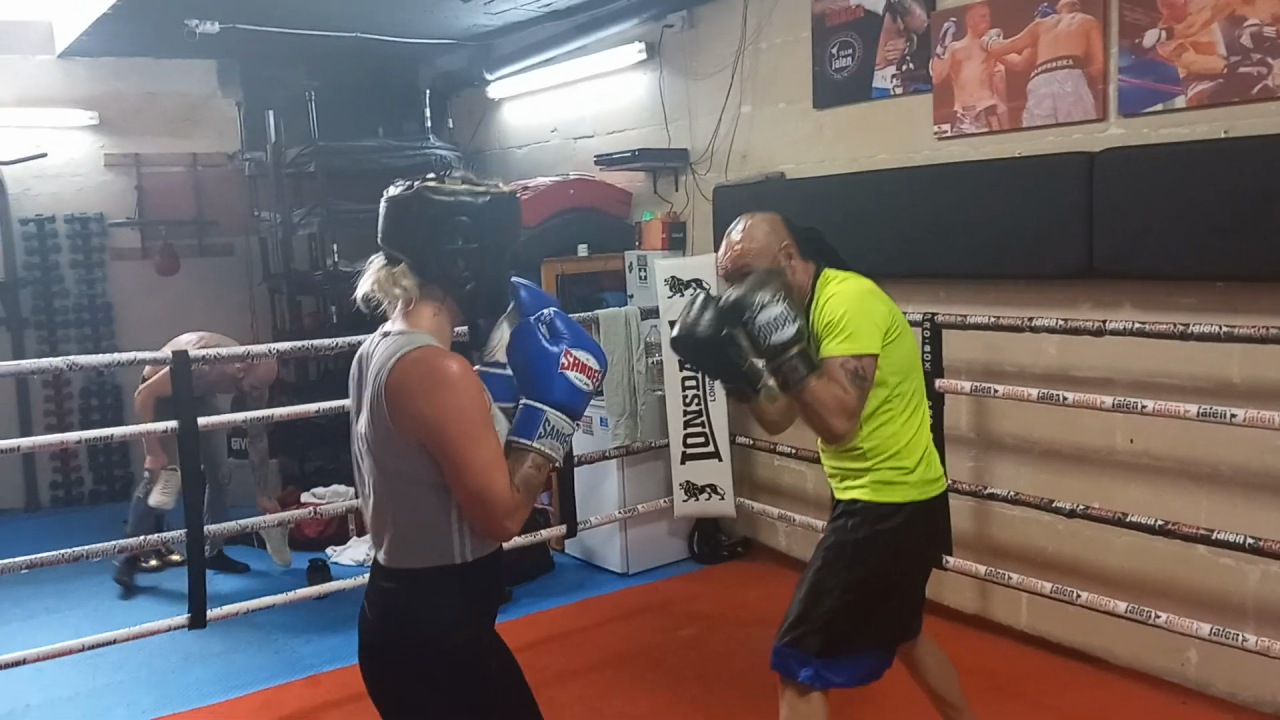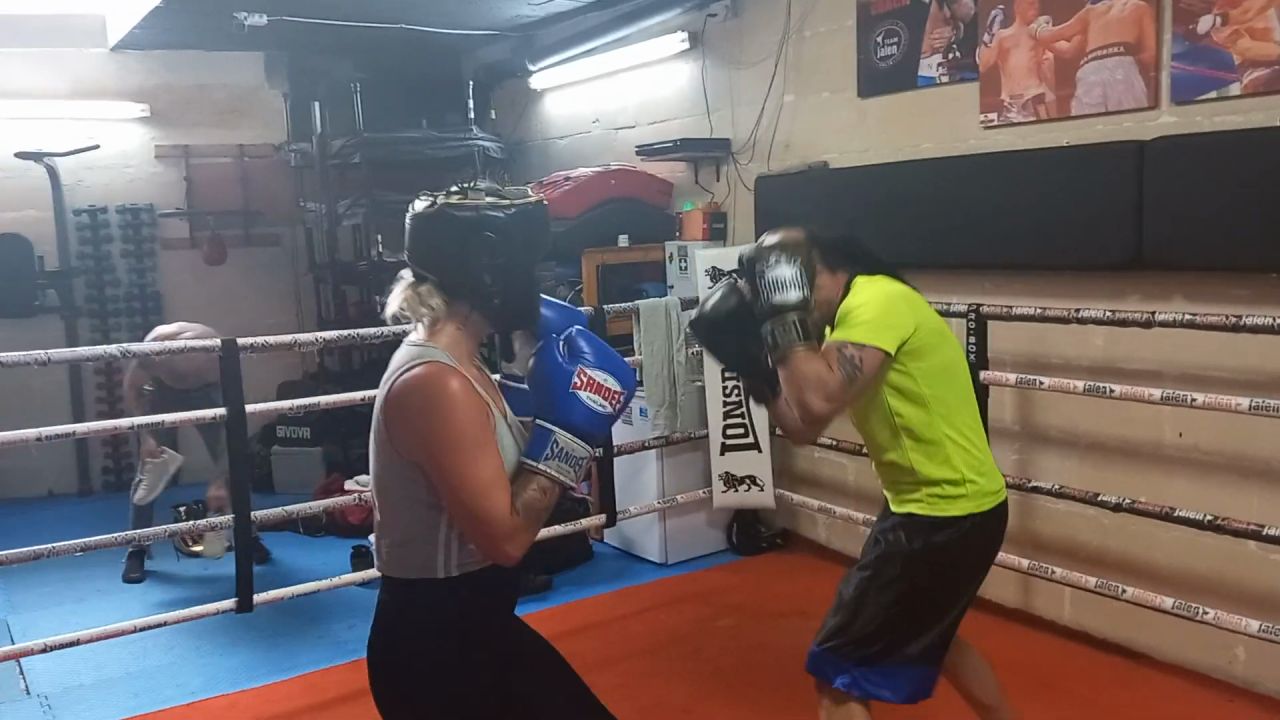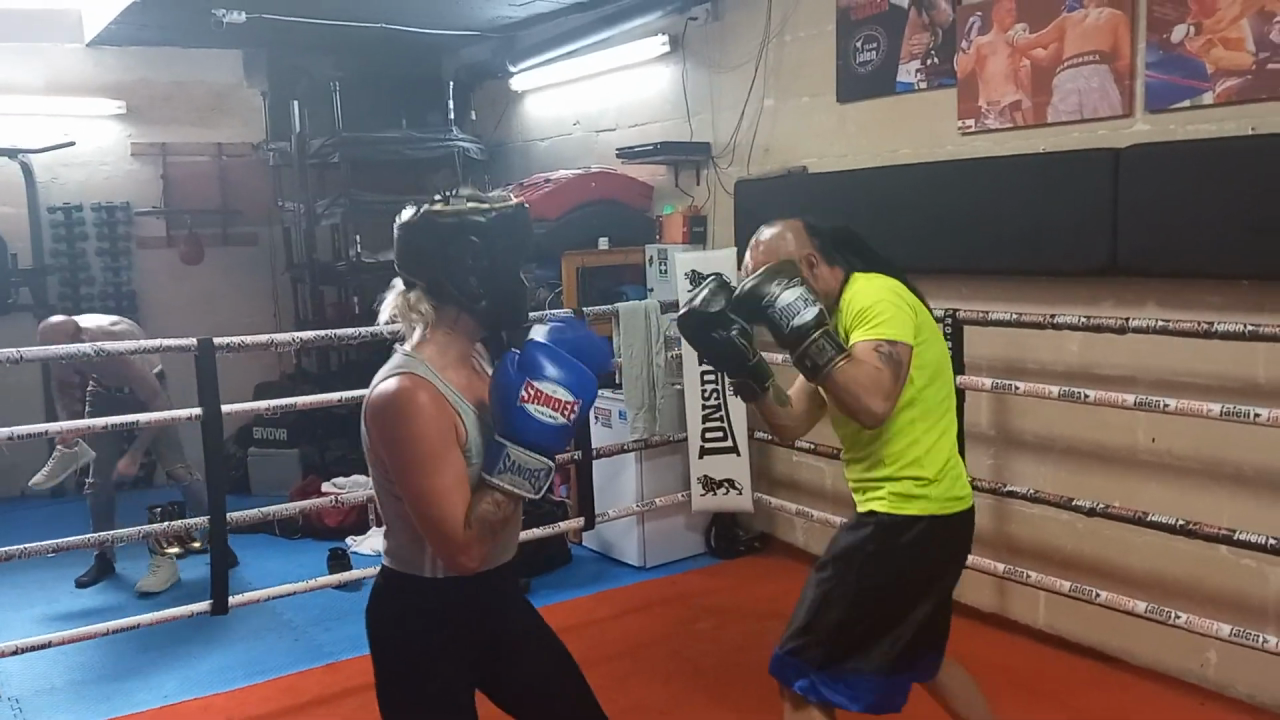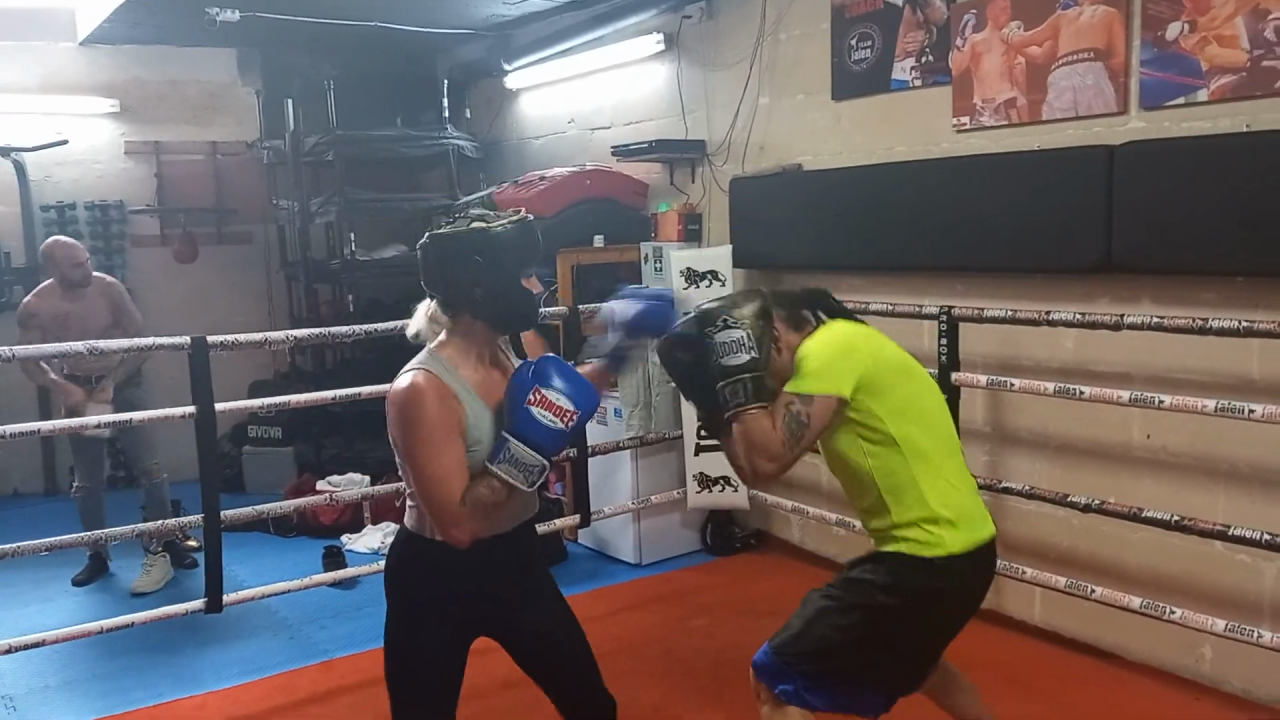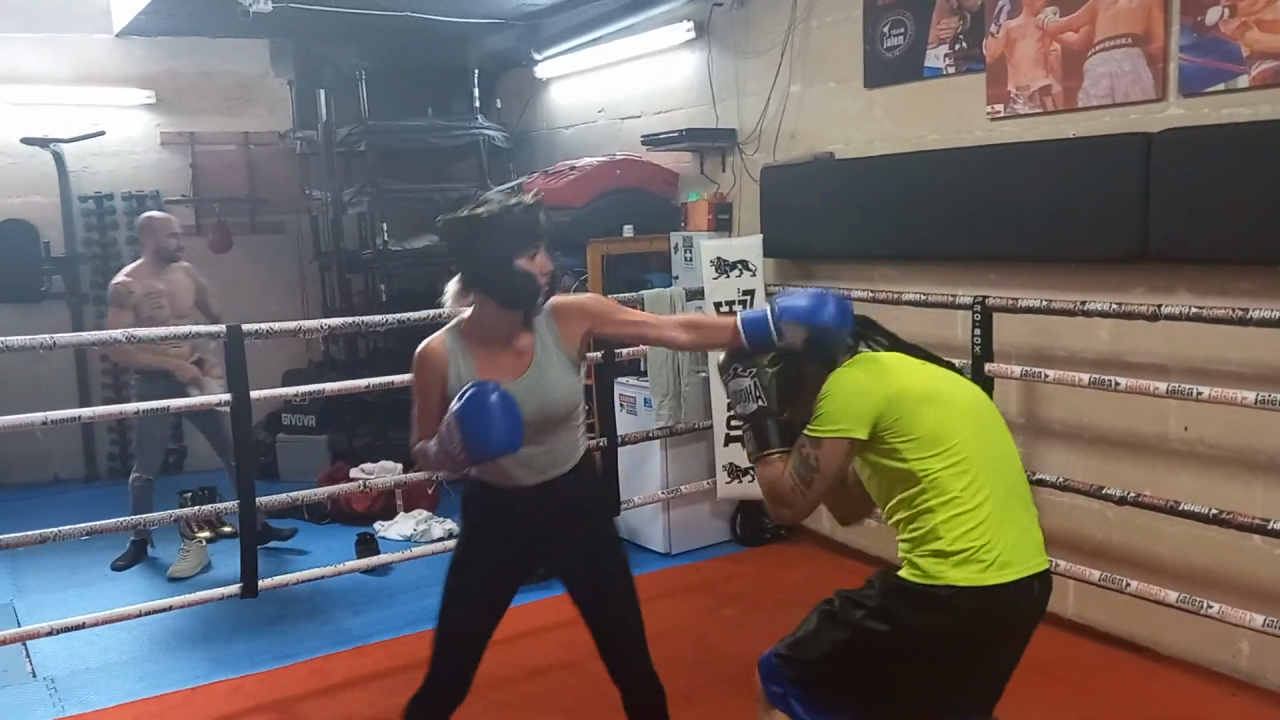
dt=0.5s
person 1, frame 1
left shoulder: (382, 349)
right shoulder: (435, 369)
right elbow: (503, 514)
left wrist: (500, 372)
right wrist: (552, 405)
left hip: (410, 609)
right hip: (435, 626)
person 1, frame 2
left shoulder: (452, 361)
right shoulder: (436, 385)
left elbow: (498, 451)
right elbow: (504, 539)
left wrist: (532, 382)
right wrist: (567, 428)
left hip: (480, 621)
right hip: (430, 638)
person 1, frame 3
left shoulder: (477, 353)
right shoulder: (407, 395)
right elbow: (465, 548)
left wrist: (552, 375)
right wrist: (528, 445)
left hip: (496, 599)
right hip: (424, 620)
person 1, frame 4
left shoulder: (502, 346)
right shoulder: (420, 391)
left elbow: (574, 391)
right elbow: (458, 525)
left wrist: (621, 349)
right wrist: (530, 445)
left hip: (510, 562)
right hip: (430, 577)
person 1, frame 5
left shoulder: (567, 317)
right shoulder: (438, 355)
left elbow: (681, 332)
right elbow: (425, 456)
left wrist: (768, 325)
right wrist: (449, 447)
left hip: (575, 509)
right hip: (498, 529)
left knee: (632, 669)
person 2, frame 1
left shoulder: (849, 300)
right shoulder: (808, 309)
left elbow: (837, 421)
right elbow: (778, 417)
left wrist: (781, 344)
right wrist: (730, 367)
left hip: (888, 506)
right hip: (902, 500)
left knee: (800, 665)
right knee: (897, 629)
person 2, frame 2
left shoulder: (875, 304)
right shoulder: (851, 316)
left elbow: (817, 404)
right elbow: (802, 426)
left wrist: (784, 311)
right wrist: (747, 362)
left hip: (945, 514)
right hip: (960, 508)
left knee: (838, 669)
right knee: (929, 628)
person 2, frame 3
left shoulder: (876, 297)
right shoulder: (842, 313)
left elbow: (874, 403)
right elbow: (792, 423)
left wrist: (802, 327)
right wrist: (737, 361)
left hip: (906, 521)
right hip: (935, 515)
left knee: (801, 677)
right knee: (917, 656)
person 2, frame 4
left shoulder: (831, 345)
left elbow: (765, 461)
right elbow: (757, 462)
left wrist: (733, 368)
right wrist: (705, 395)
left hip: (927, 559)
right hip: (962, 551)
left knee: (776, 681)
right knee: (906, 655)
person 2, frame 5
left shoulder: (854, 381)
right shoulder: (910, 378)
left elbow: (788, 503)
right elbow: (849, 509)
left wrist: (758, 413)
left hip: (952, 594)
left knee: (782, 686)
person 3, frame 1
left shoulder: (254, 385)
right shoulder: (200, 362)
left elbow: (257, 438)
right elbow: (144, 395)
left wrist: (265, 495)
right wrist: (153, 451)
left hip: (200, 397)
right hip: (159, 396)
left knee: (220, 474)
right knee: (158, 472)
left ankle: (213, 552)
right ankle: (131, 557)
person 3, frame 2
left shoulder: (219, 362)
right elbow: (132, 390)
left wrist: (220, 482)
right wrist: (145, 437)
left hip: (207, 392)
right hip: (160, 390)
right knee: (149, 467)
left ankle: (249, 537)
right ankle: (137, 551)
person 3, frame 3
right shoulder: (62, 344)
left elbow: (158, 405)
right elbow: (64, 387)
left wrist: (134, 456)
right wrist: (67, 425)
left hip: (145, 385)
right hip: (103, 393)
left knee: (177, 467)
right knee: (99, 478)
right ankle: (104, 557)
person 3, frame 4
left shoulder: (108, 288)
right shoulder: (34, 307)
left elbow: (140, 342)
right elbow: (28, 362)
left wrist: (111, 382)
right wrist: (62, 387)
left hip: (122, 384)
right hip: (77, 392)
left knee: (147, 466)
right knee: (87, 479)
left ankle: (167, 543)
right ankle: (98, 555)
person 3, frame 5
left shoulder: (188, 274)
right shoulder: (125, 286)
left elbow: (216, 320)
right elbow: (117, 349)
left wrist: (211, 356)
right wrist: (172, 365)
left hip: (197, 374)
right hip: (153, 382)
left knee: (235, 451)
right knee: (145, 468)
left ankle: (256, 526)
right ankle: (139, 541)
